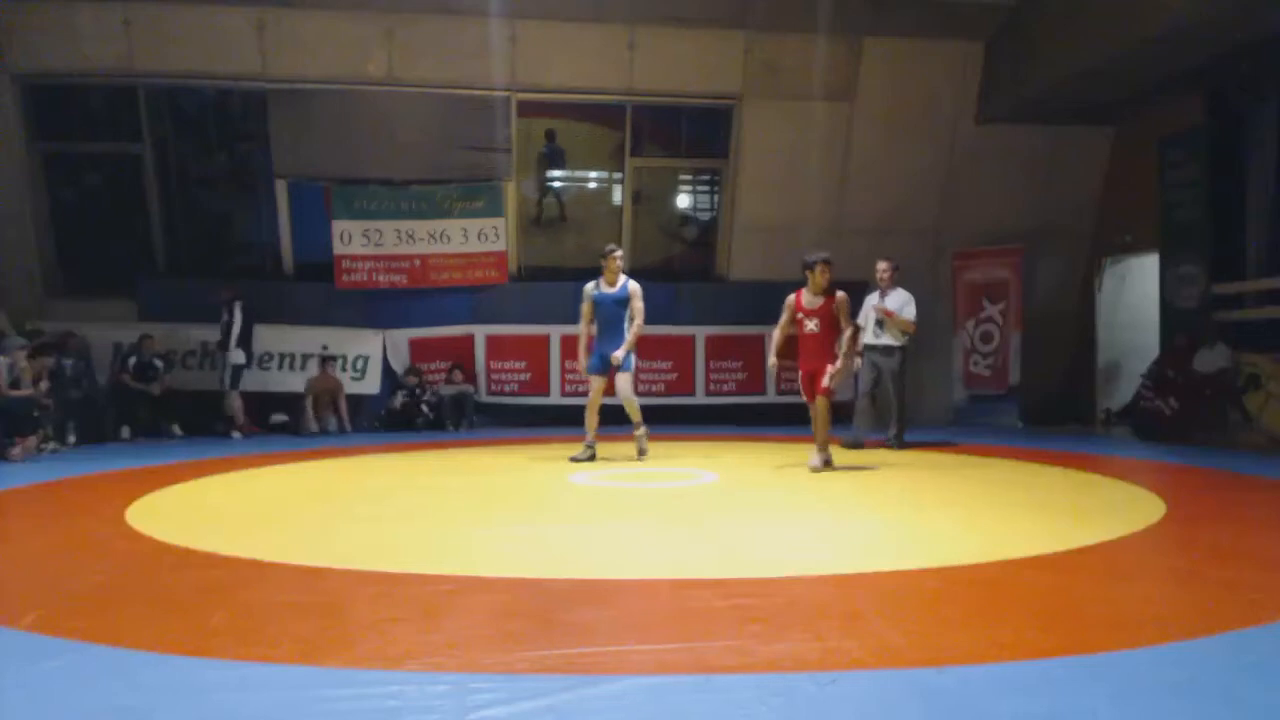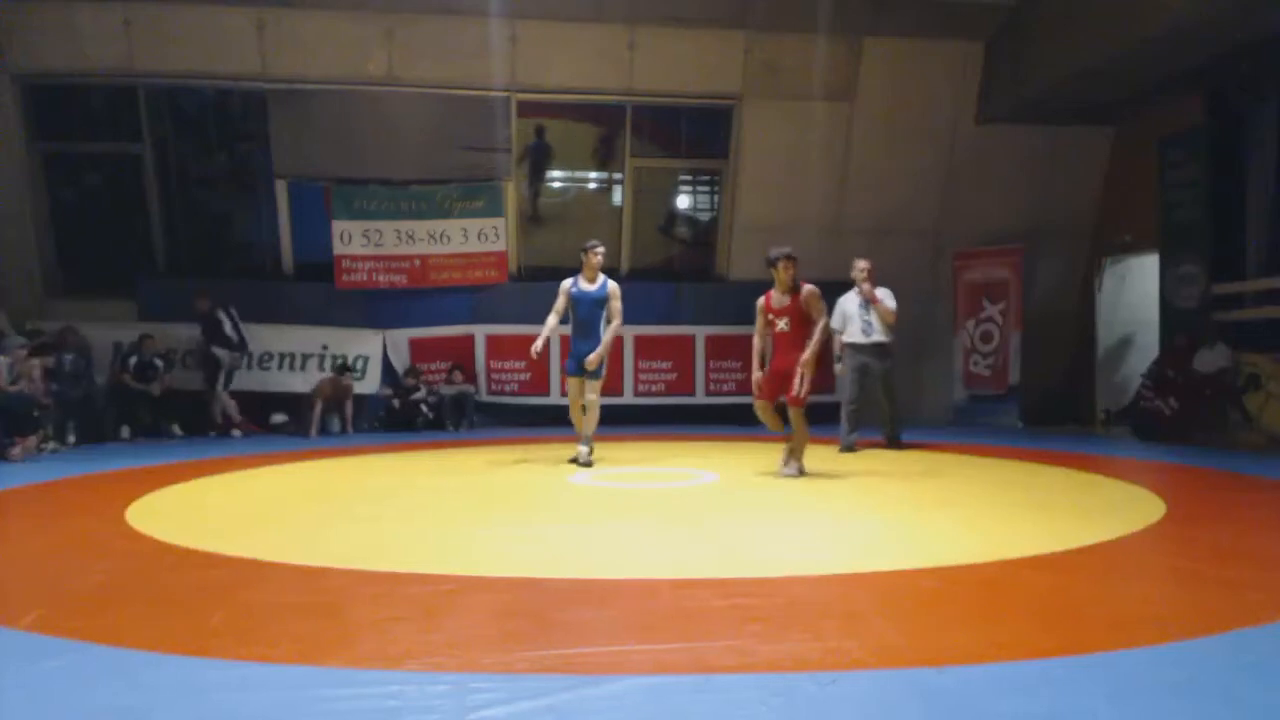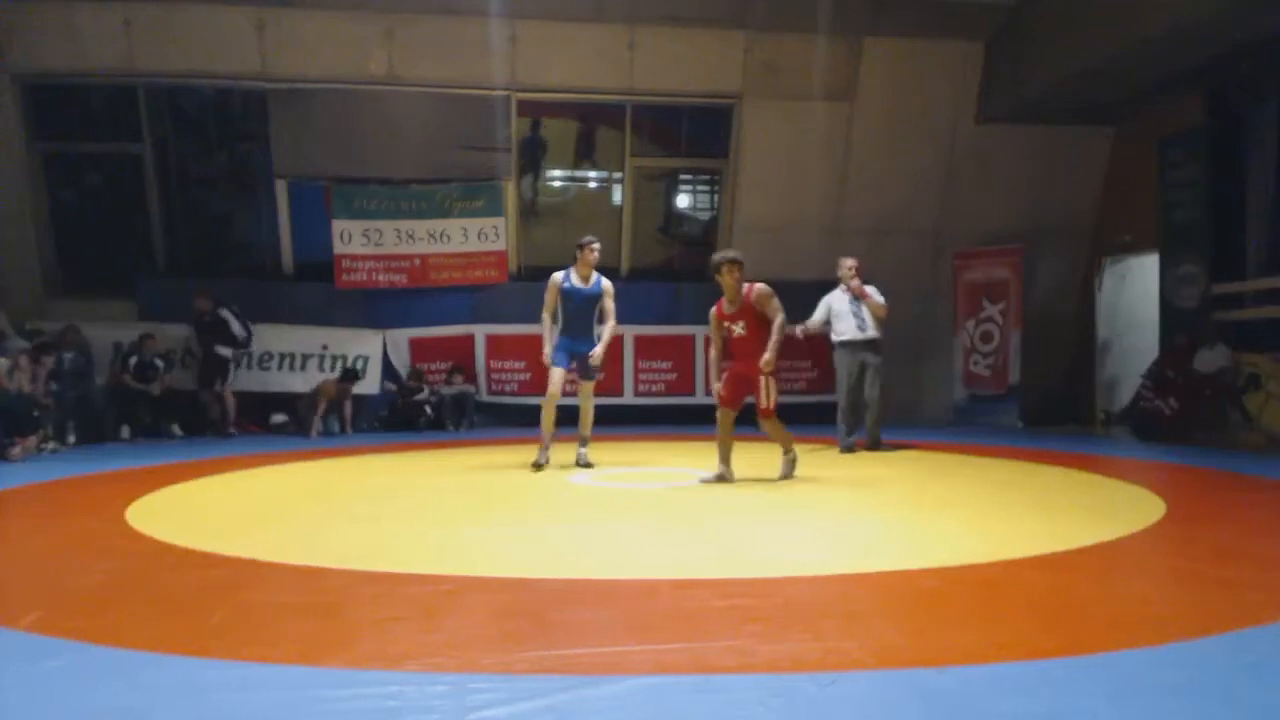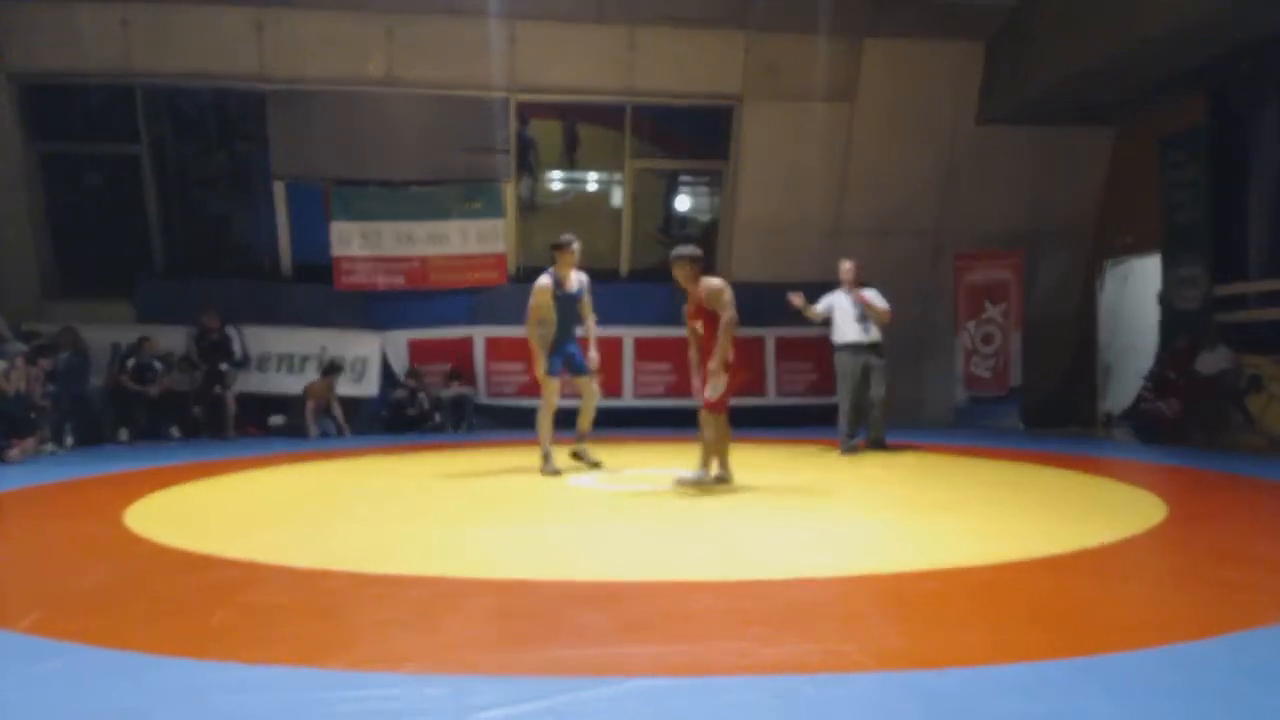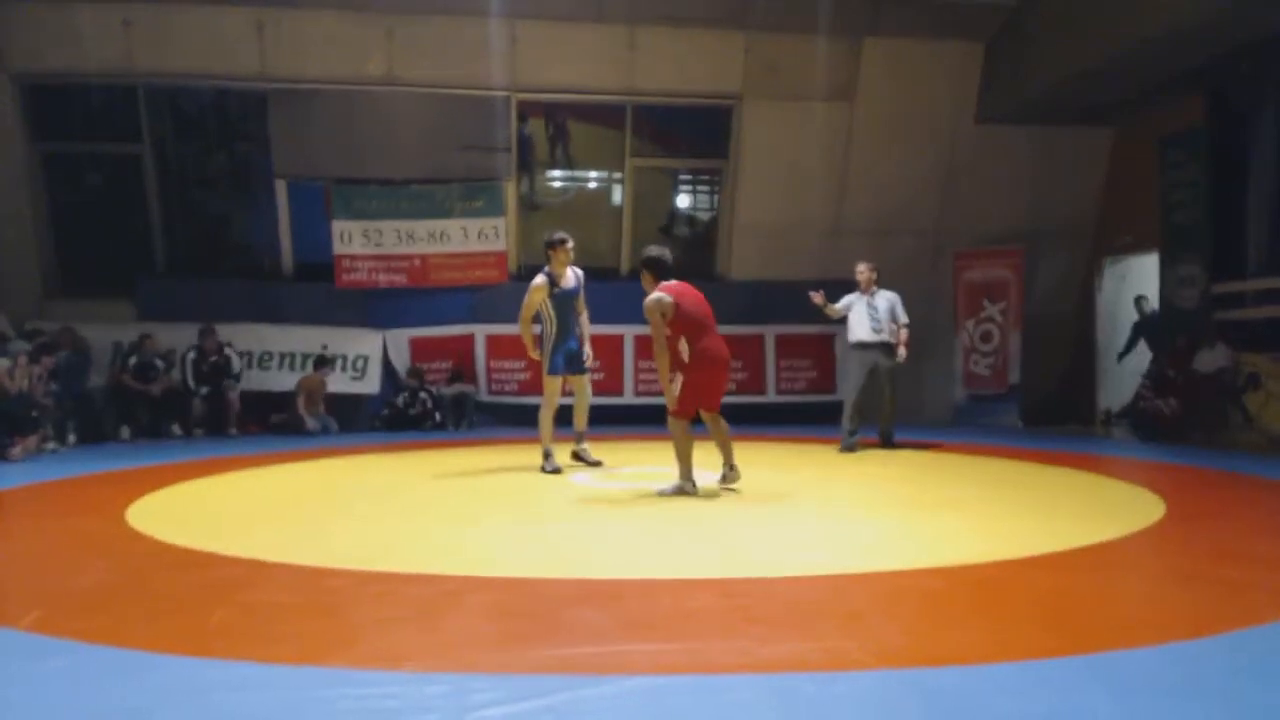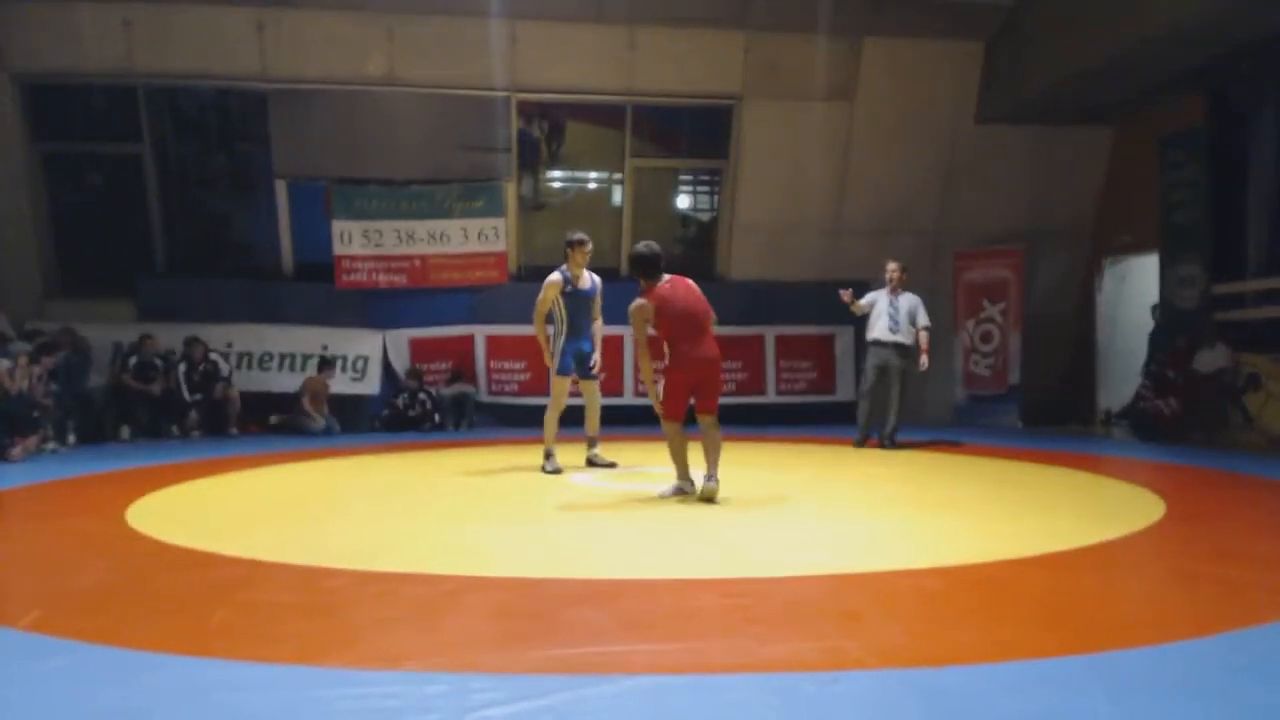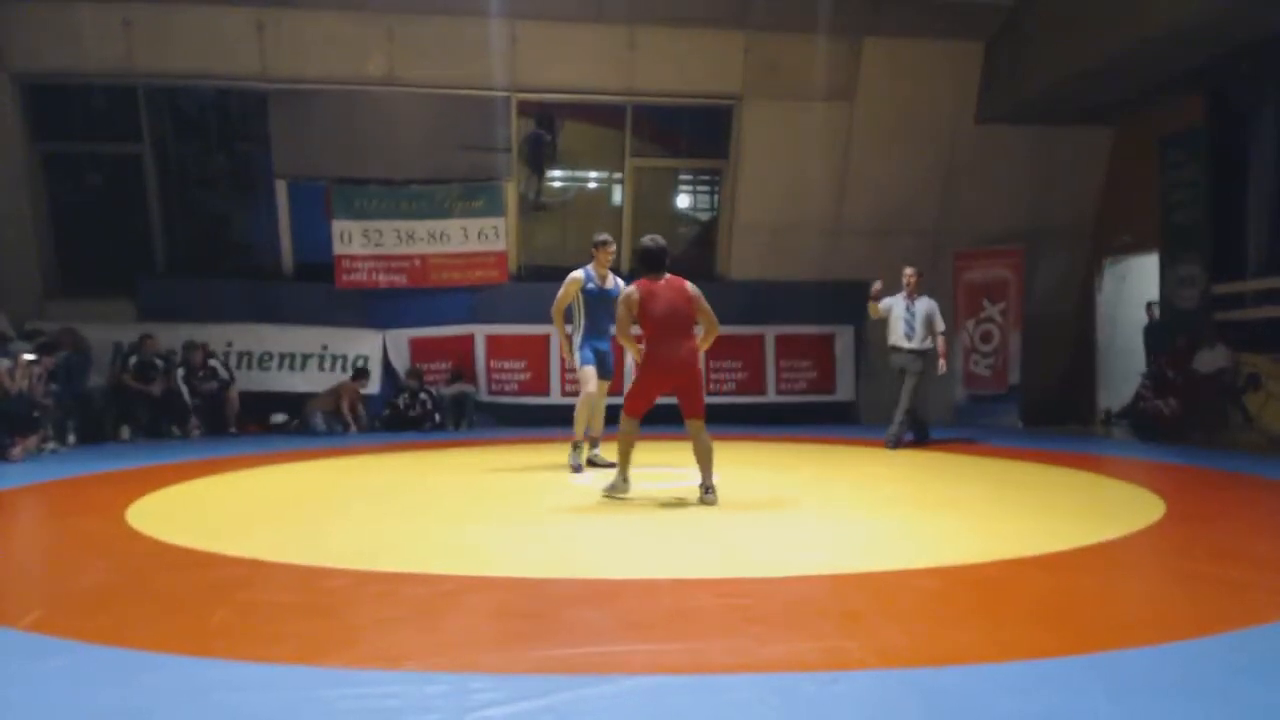
dt=0.4s
person 1, frame 1
left shoulder: (839, 298)
right shoulder: (793, 300)
left elbow: (848, 328)
right elbow: (781, 329)
left wrist: (842, 357)
right wrist: (773, 354)
left hip: (829, 361)
right hip: (805, 363)
left knee: (821, 402)
right knee: (814, 409)
left ankle: (818, 453)
right ankle: (825, 454)
person 1, frame 2
left shoulder: (808, 292)
right shoulder: (763, 302)
left elbow: (822, 321)
right elbow: (759, 335)
left wrist: (812, 350)
right wrist: (756, 368)
left hip: (800, 360)
right hip: (776, 361)
left knee: (795, 410)
right knee: (761, 406)
left ankle: (797, 461)
right ankle: (791, 443)
person 1, frame 3
left shoulder: (759, 292)
right shoulder: (716, 312)
left elbow: (779, 320)
right elbow: (716, 348)
left wrist: (771, 352)
right wrist: (715, 379)
left hip: (761, 364)
right hip: (735, 365)
left knee: (766, 418)
right knee: (723, 414)
left ankle: (789, 453)
right ankle: (724, 469)
person 1, frame 4
left shoulder: (713, 287)
right shoulder: (688, 307)
left elbow: (729, 318)
right elbow: (694, 345)
left wrist: (716, 358)
right wrist: (695, 377)
left hip: (723, 361)
right hip: (710, 362)
left knee: (709, 413)
right knee: (718, 415)
left ankle: (703, 472)
right ankle: (723, 471)
person 1, frame 5
left shoulder: (654, 301)
right shoulder: (688, 289)
left elbow: (660, 345)
left wrist: (665, 385)
left hip: (695, 360)
right hip: (720, 355)
left knee: (678, 418)
right knee: (711, 412)
left ankle: (686, 481)
right ankle: (729, 466)
person 1, frame 6
left shoulder: (640, 305)
right shoulder: (689, 284)
left elbow: (642, 350)
right elbow: (711, 319)
left wrist: (650, 386)
left hip: (680, 363)
right hip: (710, 358)
left knee: (672, 421)
right knee: (708, 419)
left ankle: (684, 481)
right ankle: (711, 478)
person 1, frame 7
left shoulder: (632, 293)
right shoulder: (688, 288)
left elbow: (622, 334)
right elbow: (713, 328)
left wrist: (636, 349)
left hip: (655, 363)
right hip: (687, 362)
left knee: (629, 416)
right knee: (697, 425)
left ankle: (621, 478)
right ankle: (708, 487)
person 2, frame 1
left shoulder: (632, 286)
right shoulder: (590, 288)
left elbow: (638, 322)
right elbow: (585, 321)
left wrist: (624, 349)
right wrist: (581, 352)
left hip: (623, 348)
right hip: (599, 348)
left knee: (624, 393)
right knee: (593, 398)
left ankle: (639, 429)
right ankle: (589, 447)
person 2, frame 2
left shoulder: (610, 287)
right shoulder: (568, 285)
left elbow: (616, 322)
right elbow: (555, 314)
left wrist: (599, 352)
right wrist: (542, 338)
left hip: (596, 349)
right hip: (575, 348)
left knee: (591, 399)
right knee: (574, 400)
left ankle: (583, 449)
right ankle: (587, 444)
person 2, frame 3
left shoulder: (604, 285)
right shoulder: (558, 278)
left elbow: (610, 320)
right elbow: (547, 313)
left wrist: (601, 346)
right wrist: (546, 344)
left hip: (588, 345)
right hip: (563, 342)
left knee: (587, 400)
right knee: (553, 392)
left ankle: (582, 451)
right ankle: (544, 449)
person 2, frame 4
left shoulder: (582, 279)
right shoulder: (545, 284)
left elbow: (588, 315)
right elbow: (532, 322)
left wrist: (593, 347)
right wrist: (538, 358)
left hip: (573, 344)
right hip: (552, 346)
left knee: (592, 394)
right knee: (550, 402)
left ankle: (580, 447)
right ankle: (546, 458)
person 2, frame 5
left shoulder: (578, 275)
right shoulder: (541, 283)
right elbow: (524, 319)
left wrist: (587, 343)
right wrist: (530, 348)
left hip: (574, 342)
right hip: (553, 344)
left knee: (584, 394)
right knee: (551, 400)
left ankle: (580, 447)
right ankle: (548, 456)
person 2, frame 6
left shoulder: (595, 281)
right shoulder: (556, 280)
left elbow: (597, 318)
right elbow: (538, 315)
left wrist: (597, 349)
right wrist: (546, 349)
left hip: (587, 345)
right hip: (566, 345)
left knee: (594, 400)
right knee: (558, 401)
left ankle: (593, 453)
right ankle: (549, 455)
person 2, frame 7
left shoulder: (618, 284)
right shoulder: (578, 278)
right elbow: (557, 310)
right wrist: (564, 342)
left hip: (605, 344)
right hip: (584, 342)
left knee: (601, 399)
right knee: (589, 391)
left ankle: (594, 452)
right ankle: (577, 446)
person 3, frame 1
left shoulder: (904, 297)
right shoulder: (869, 299)
left elbow: (910, 327)
right elbow: (863, 328)
left wrist: (888, 313)
right wrist: (858, 353)
left hip: (892, 353)
right hip: (870, 352)
left knee: (896, 397)
right knee: (864, 394)
left ankle: (895, 438)
right ankle: (858, 437)
person 3, frame 2
left shoulder: (884, 294)
right shoulder: (844, 300)
left elbow: (891, 318)
right elbow: (837, 331)
left wrist: (873, 299)
right wrist: (838, 358)
left hip: (879, 351)
right hip: (853, 352)
left knee: (887, 397)
right knee: (849, 397)
left ankle: (893, 437)
right ankle: (848, 440)
person 3, frame 3
left shoulder: (870, 291)
right shoulder: (831, 298)
left elbow: (883, 313)
right elbow: (817, 320)
left wrist: (862, 294)
right wrist: (804, 327)
left hip: (871, 348)
right hip: (846, 350)
left knee: (872, 396)
right knee: (846, 397)
left ankle: (874, 439)
right ankle: (847, 441)
person 3, frame 4
left shoulder: (872, 294)
right shoulder: (833, 298)
left elbow: (886, 316)
right elbow: (817, 314)
left wrist: (866, 303)
right wrist: (804, 306)
left hip: (873, 350)
right hip: (848, 352)
left knee: (877, 396)
right knee: (848, 398)
left ankle: (876, 439)
right ankle: (848, 441)
person 3, frame 5
left shoulder: (891, 297)
right shoulder: (851, 299)
left elbow: (903, 324)
right elbow: (836, 311)
left wrist: (902, 344)
right wrist: (824, 304)
left hip: (885, 351)
right hip: (859, 351)
left knee: (888, 396)
right knee: (851, 396)
left ankle: (885, 436)
right ankle: (848, 440)
person 3, frame 6
left shoulder: (913, 300)
right shoulder: (875, 296)
left elbow: (922, 328)
right elbow: (859, 309)
left wrist: (924, 352)
right wrist: (851, 301)
left hip: (900, 351)
right hip: (876, 349)
left knee: (894, 397)
right knee: (867, 391)
left ankle: (887, 437)
right ankle: (864, 433)
person 3, frame 7
left shoulder: (929, 304)
right shoulder: (892, 301)
left elbow: (939, 332)
right elbow: (875, 313)
left wrist: (942, 355)
right wrist: (874, 297)
left hip: (918, 356)
right hip: (897, 355)
left knee: (907, 398)
right knee: (907, 398)
left ankle: (894, 436)
right ankle: (920, 432)
